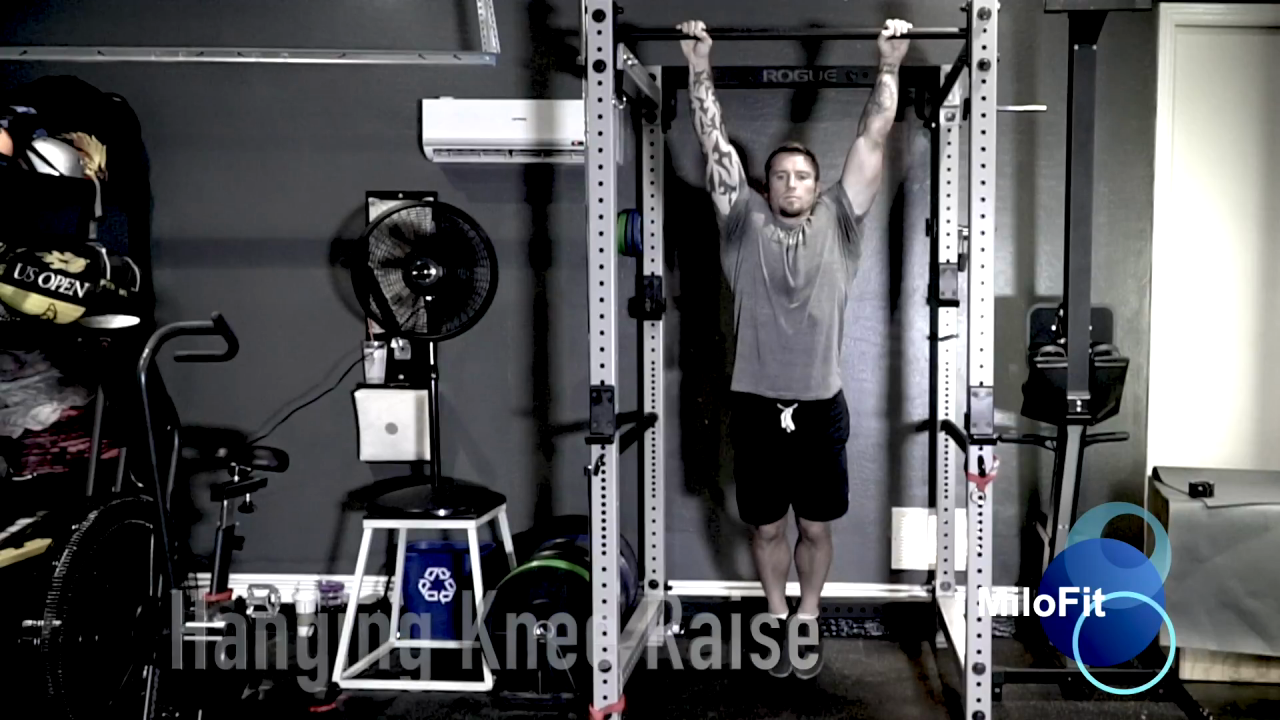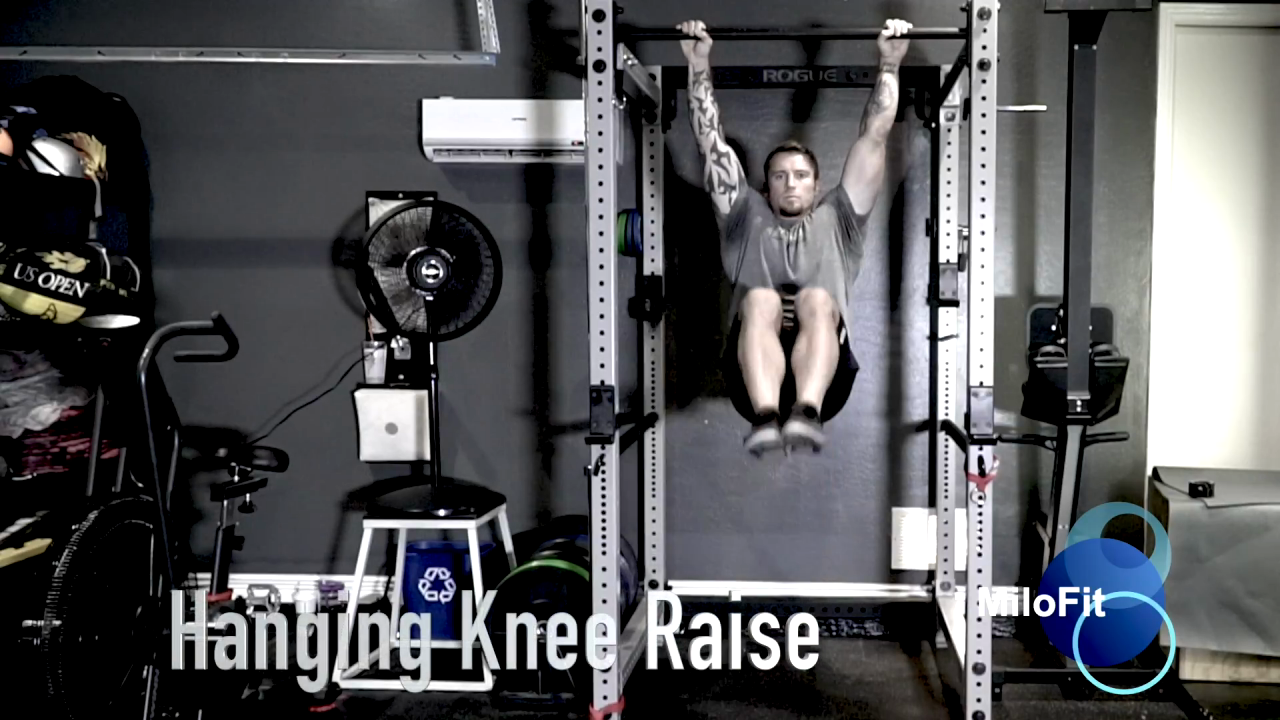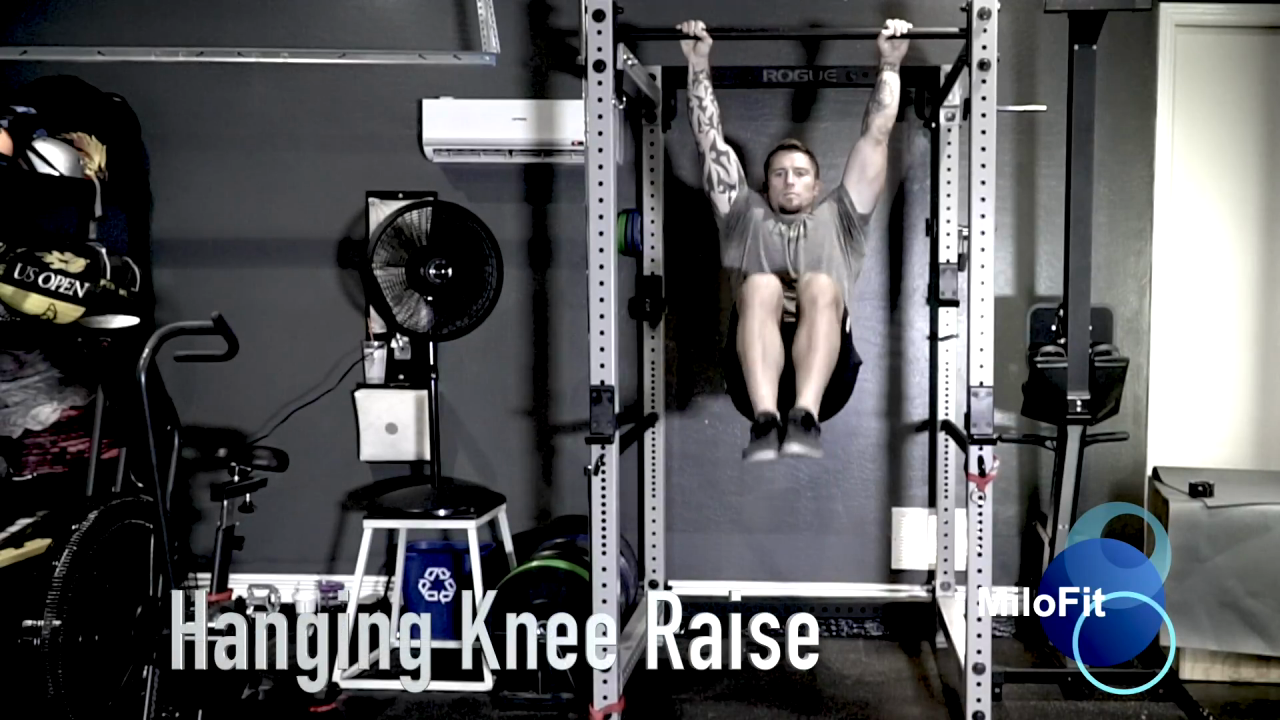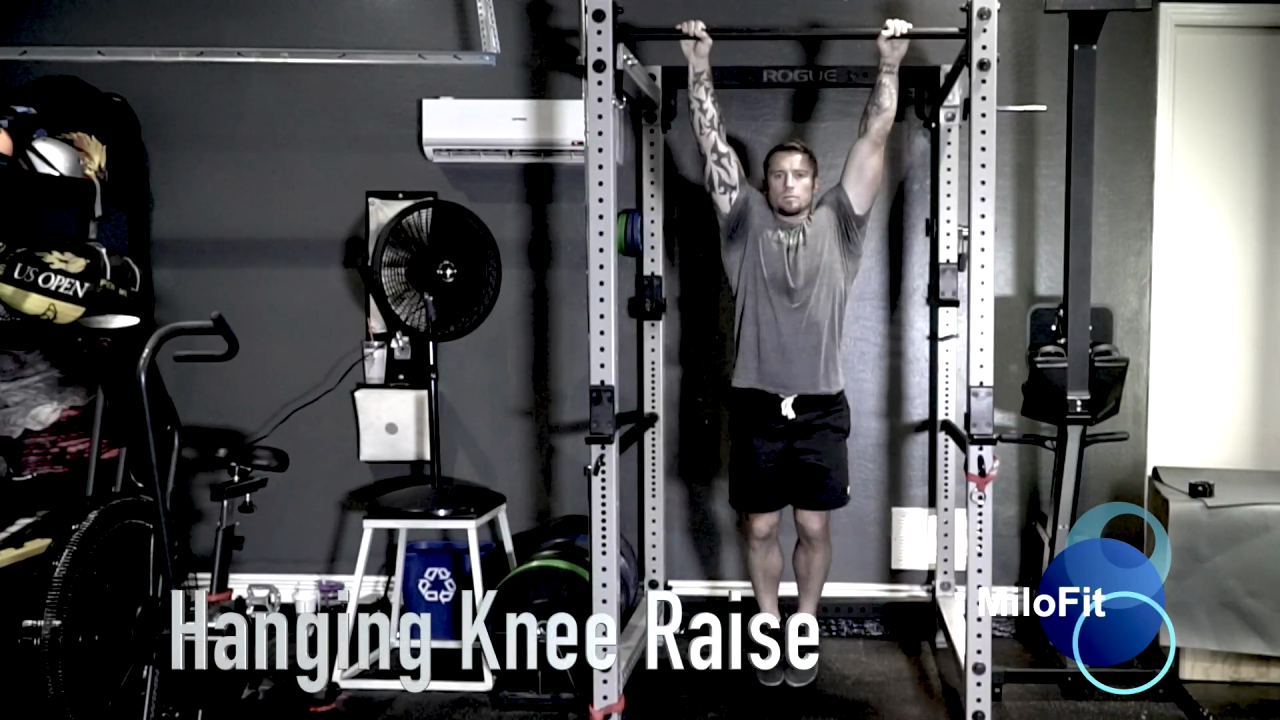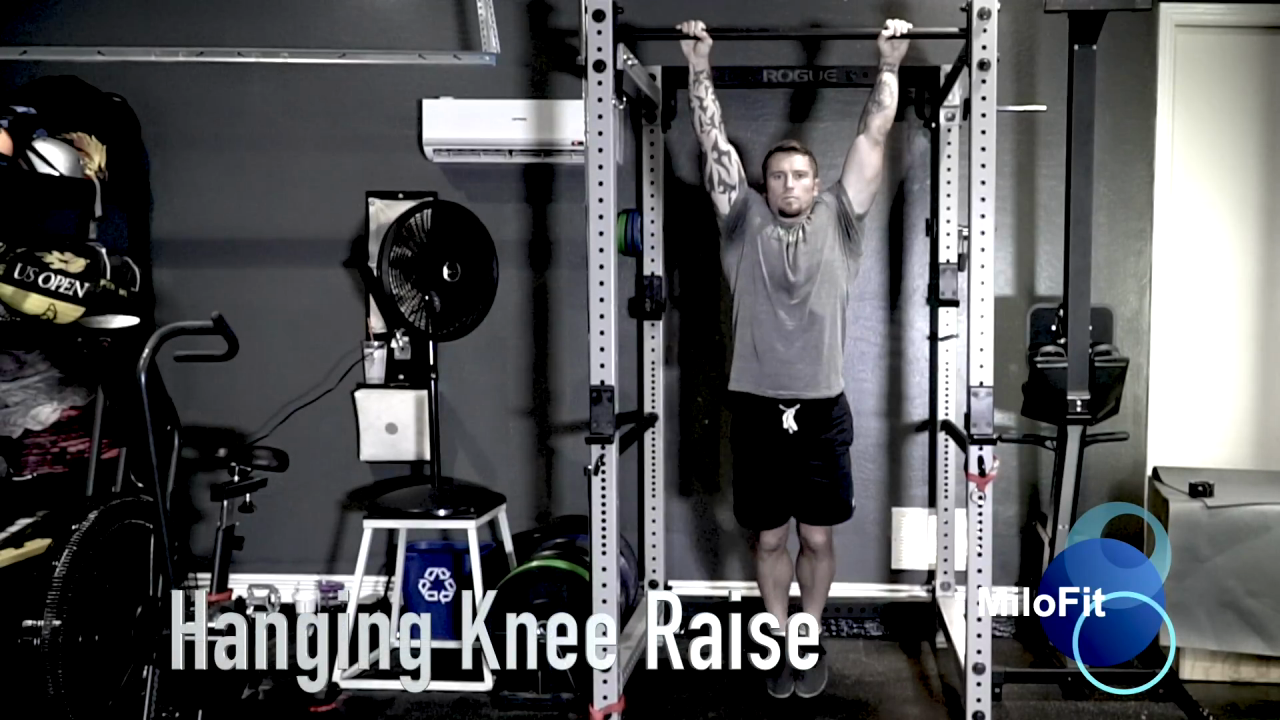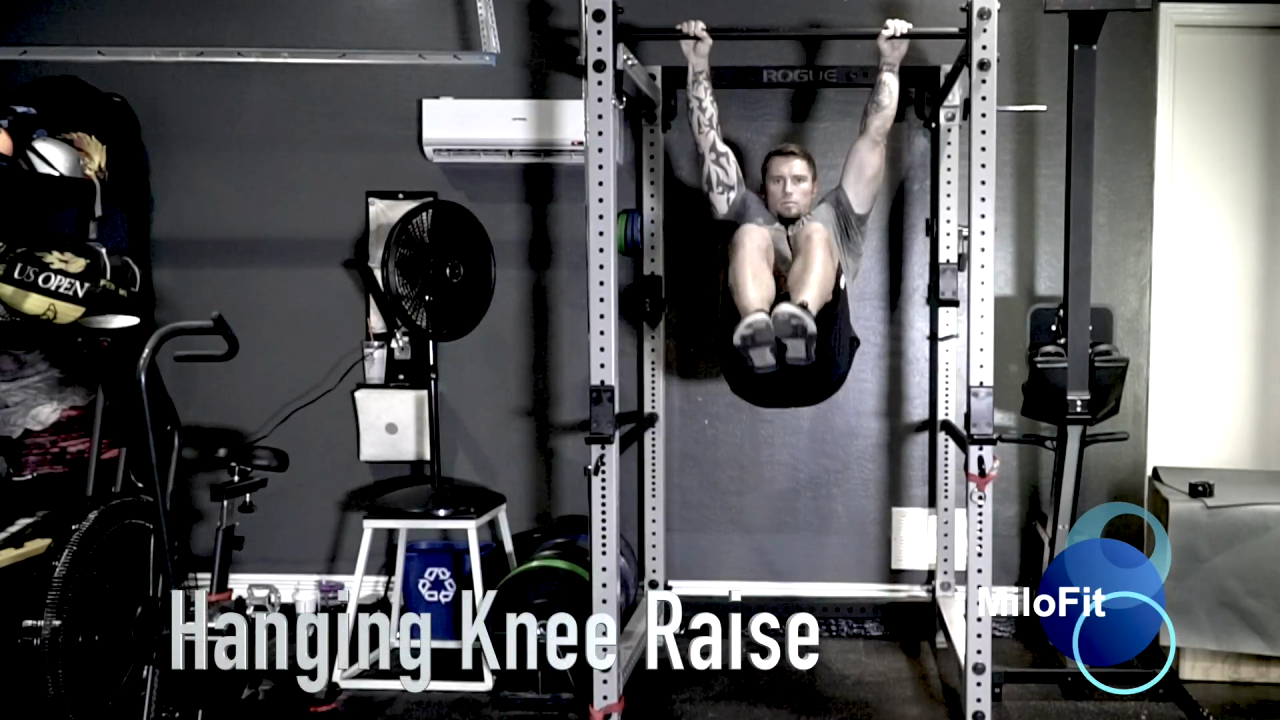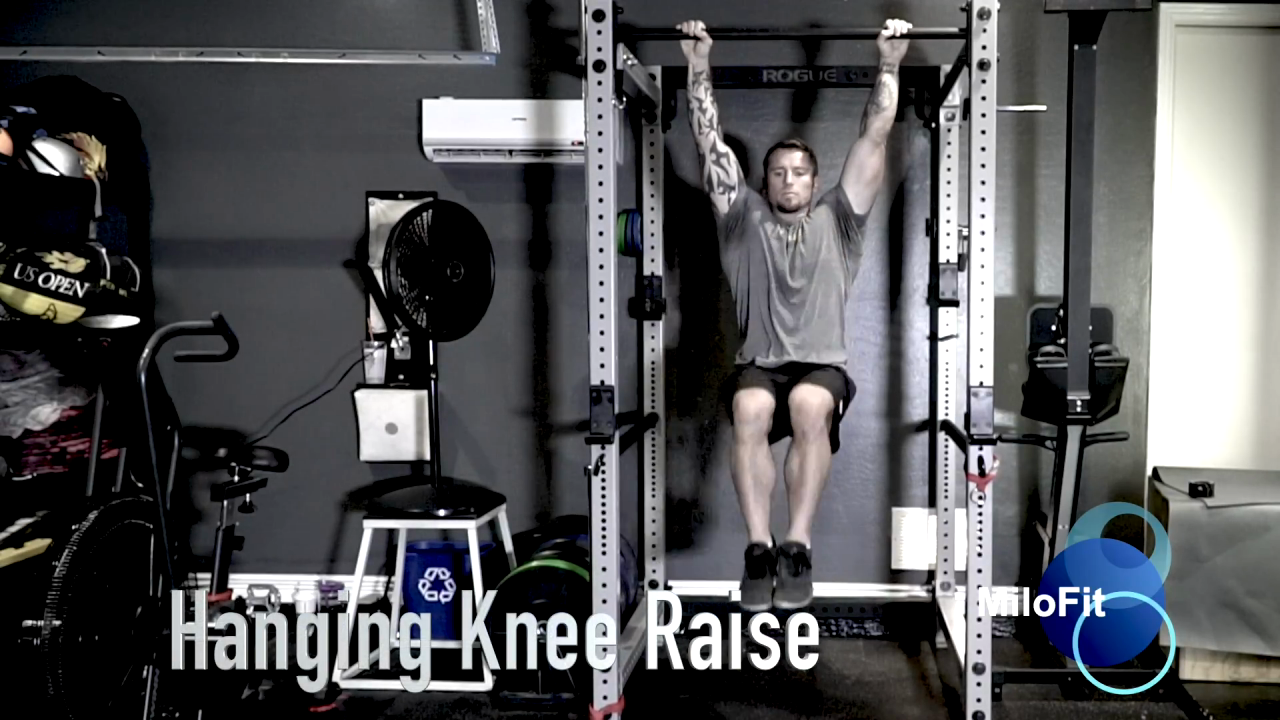
dt=0.7s
person 1, frame 1
left shoulder: (839, 218)
right shoulder: (744, 219)
left elbow: (872, 139)
right elbow: (715, 143)
left wrist: (889, 66)
right wrist: (699, 67)
left hip: (820, 406)
right hip: (757, 405)
left knee: (815, 527)
right knee: (767, 528)
left ankle: (808, 625)
right ankle: (778, 621)
person 1, frame 2
left shoulder: (836, 218)
right shoulder: (746, 215)
left elbow: (874, 139)
right elbow: (712, 145)
left wrist: (889, 66)
right wrist: (698, 67)
left hip: (822, 335)
left knee: (816, 304)
right knee: (760, 304)
left ankle: (805, 416)
right ankle: (768, 419)
person 1, frame 3
left shoulder: (838, 214)
right shoulder: (746, 215)
left elbow: (875, 138)
right elbow: (711, 142)
left wrist: (889, 64)
right wrist: (698, 66)
left hip: (822, 328)
right hip: (764, 327)
left knee: (819, 287)
right knee: (762, 289)
left ankle: (803, 418)
right ankle: (766, 422)
person 1, frame 4
left shoulder: (839, 219)
right shoulder: (745, 219)
left elbow: (873, 139)
right elbow: (713, 142)
left wrist: (889, 65)
right wrist: (699, 66)
left hip: (820, 407)
right hip: (756, 404)
left knee: (813, 527)
right knee: (760, 527)
right ankle: (770, 628)
person 1, frame 5
left shoulder: (839, 217)
right shoulder: (743, 220)
left elbow: (872, 138)
right elbow: (714, 144)
left wrist: (889, 65)
right wrist: (698, 67)
left hip: (822, 411)
right hip: (757, 409)
left knee: (817, 539)
right knee: (769, 540)
left ankle: (810, 639)
right ankle: (778, 641)
person 1, frame 6
left shoulder: (837, 215)
right shoulder: (746, 209)
left elbow: (874, 137)
right elbow: (710, 142)
left wrist: (889, 64)
right wrist: (699, 64)
left hip: (823, 351)
right hip: (758, 343)
left knee: (815, 235)
right knee: (752, 234)
left ankle: (800, 323)
right ankle: (757, 328)
person 1, frame 7
left shoulder: (837, 216)
right shoulder: (743, 217)
left elbow: (873, 140)
right elbow: (711, 146)
left wrist: (889, 65)
right wrist: (699, 67)
left hip: (820, 367)
right hip: (758, 366)
left knee: (807, 410)
right knee: (752, 415)
left ankle: (796, 549)
right ankle: (759, 550)
